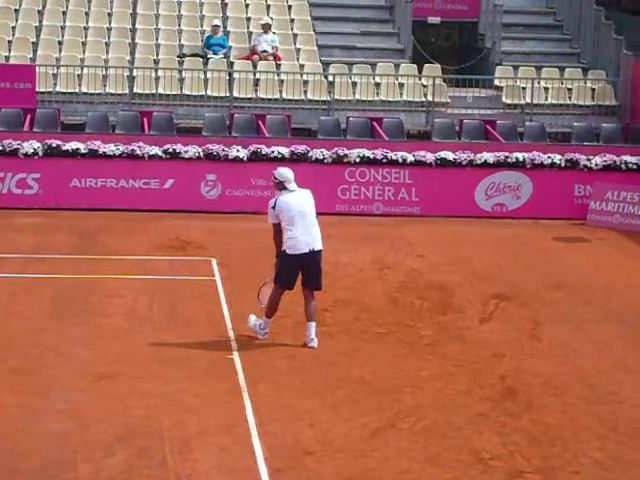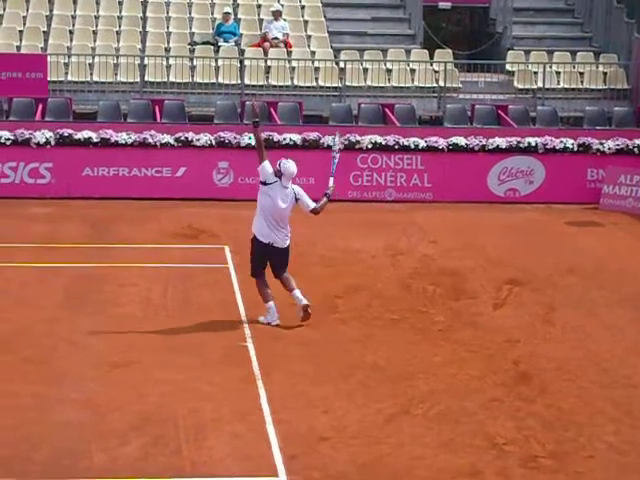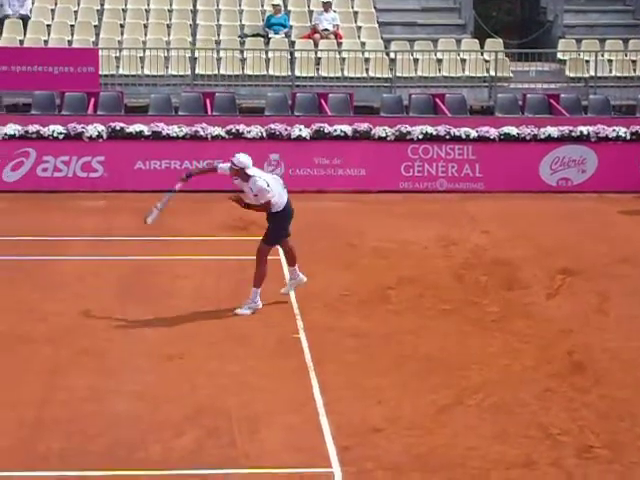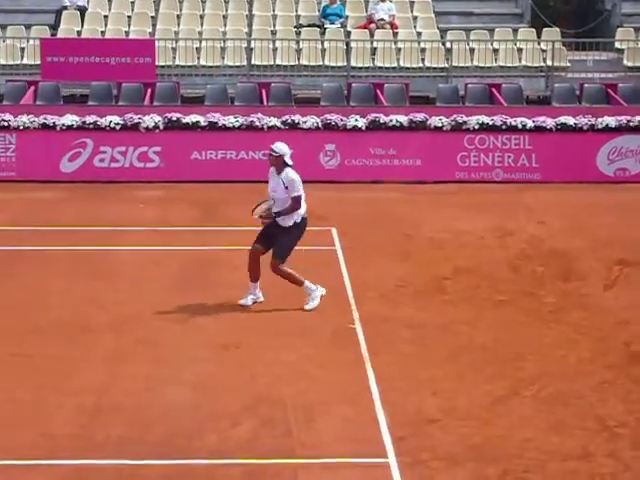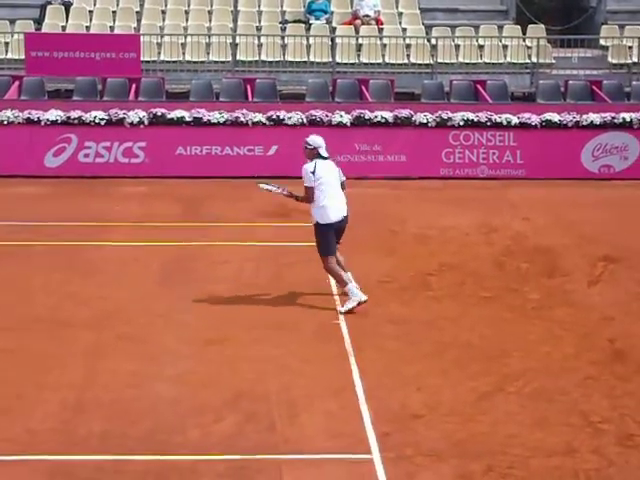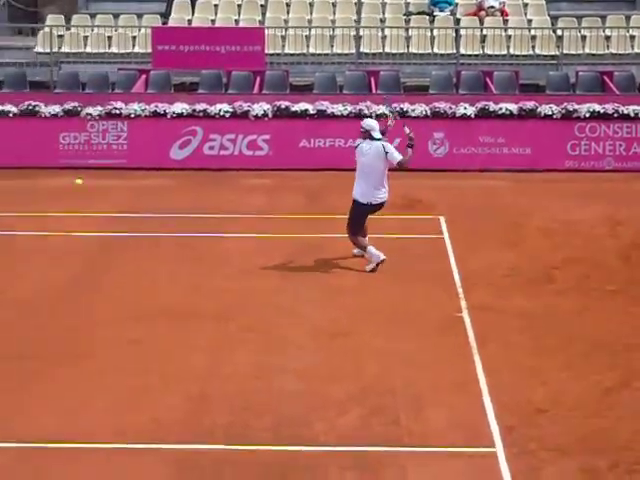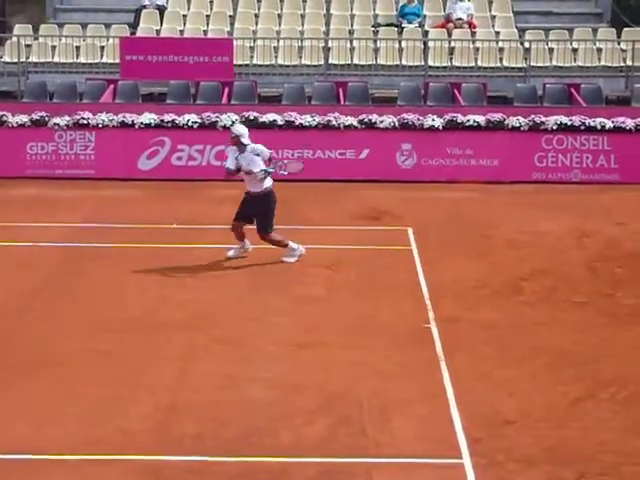
dt=0.7s
person 1, frame 1
left shoulder: (275, 202)
right shoulder: (308, 194)
left elbow: (278, 233)
left wrist: (278, 256)
left hip: (294, 251)
right hip: (315, 249)
left knee: (278, 290)
right knee: (309, 293)
left ankle: (263, 327)
right ankle: (311, 336)
person 1, frame 2
left shoulder: (268, 180)
right shoulder: (296, 192)
left elbow: (260, 149)
right elbow: (316, 210)
left wrist: (255, 123)
right wrist: (327, 197)
left hip: (261, 240)
right hip: (282, 242)
left knee: (259, 277)
right knee: (283, 275)
left ankle: (272, 315)
right ankle: (302, 301)
person 1, frame 3
left shoulder: (259, 184)
right shoulder: (235, 172)
left elbow: (267, 206)
right elbow: (215, 169)
left wrist: (245, 205)
right wrist: (191, 174)
left hip: (280, 210)
right hip: (275, 208)
left knee: (262, 252)
right knee: (284, 242)
left ankle: (254, 300)
right ankle: (295, 276)
person 1, frame 4
left shoulder: (292, 177)
right shoulder: (273, 172)
left elbow: (296, 205)
left wrist: (274, 214)
right wrist: (268, 216)
left hip: (293, 224)
right hip: (277, 223)
left knee: (276, 265)
right knee: (254, 253)
left ankle: (314, 291)
right ankle: (254, 293)
person 1, frame 5
left shoulder: (309, 167)
right shoulder: (331, 165)
left elbow: (309, 198)
right elbow: (343, 186)
left wrist: (295, 197)
left hip: (325, 220)
right hip: (341, 216)
left knee: (329, 263)
right knee: (330, 252)
left ankle: (355, 294)
right ankle: (350, 284)
person 1, frame 6
left shoulder: (359, 144)
right shoulder: (385, 147)
right elbow: (403, 164)
left wrist: (382, 132)
right wrist: (410, 146)
left hip: (362, 198)
right hip: (380, 199)
left knee: (354, 234)
right knee: (360, 219)
left ankle: (375, 255)
right ankle: (366, 249)
person 1, frame 7
left shoulder: (256, 149)
right shoulder: (234, 152)
left elbow: (272, 158)
right elbow: (228, 174)
left wrist: (268, 171)
right wrist: (241, 170)
left hip: (265, 195)
right hip: (251, 195)
left knee: (265, 235)
right knee: (236, 226)
left ankle: (295, 249)
right ankle: (243, 246)
